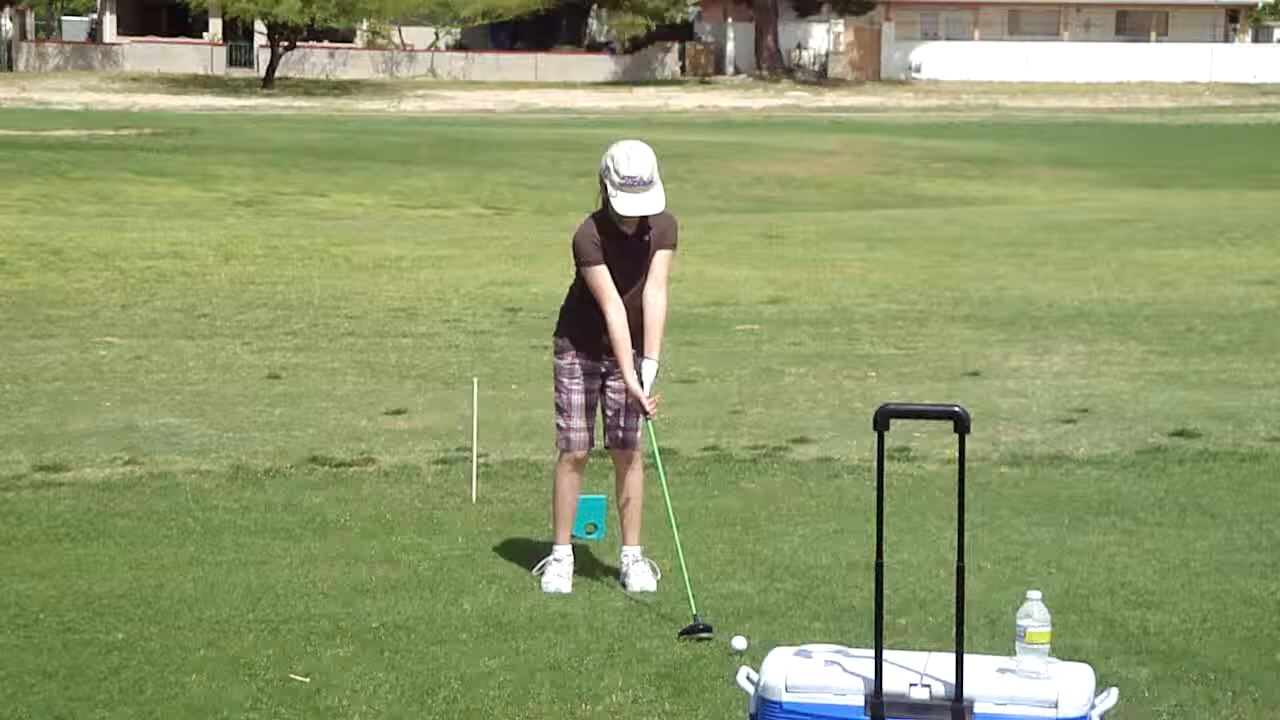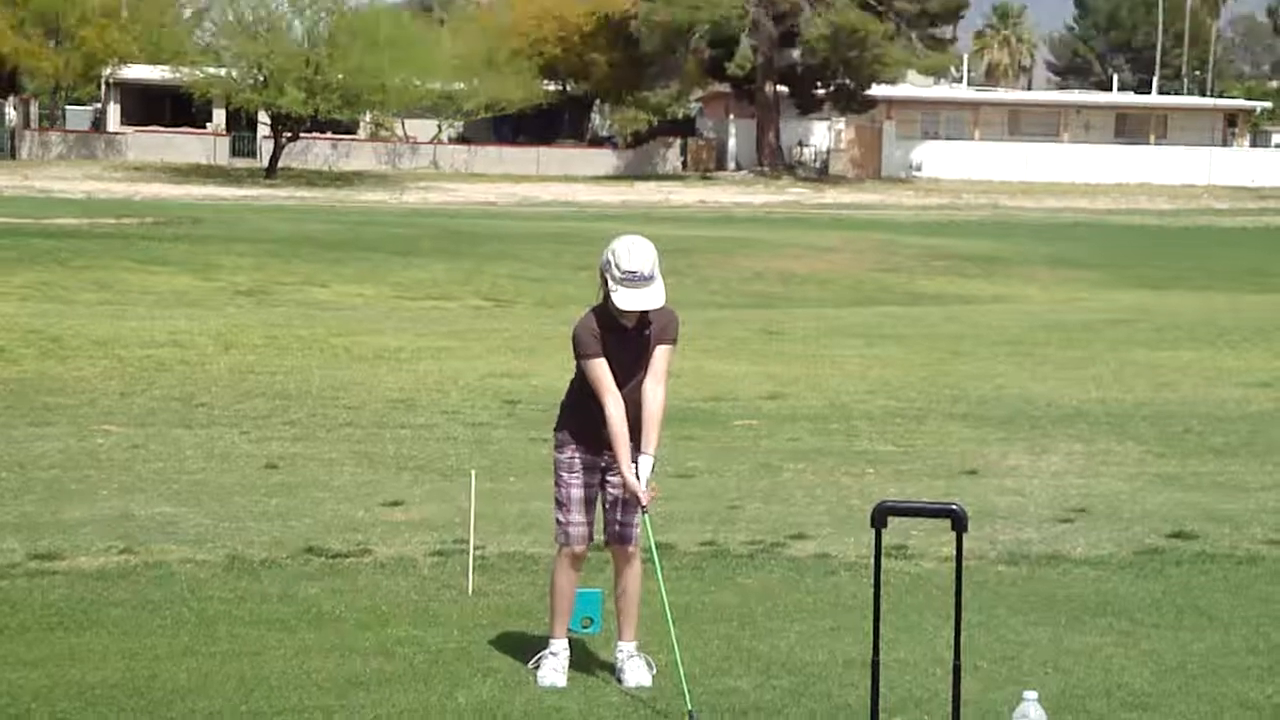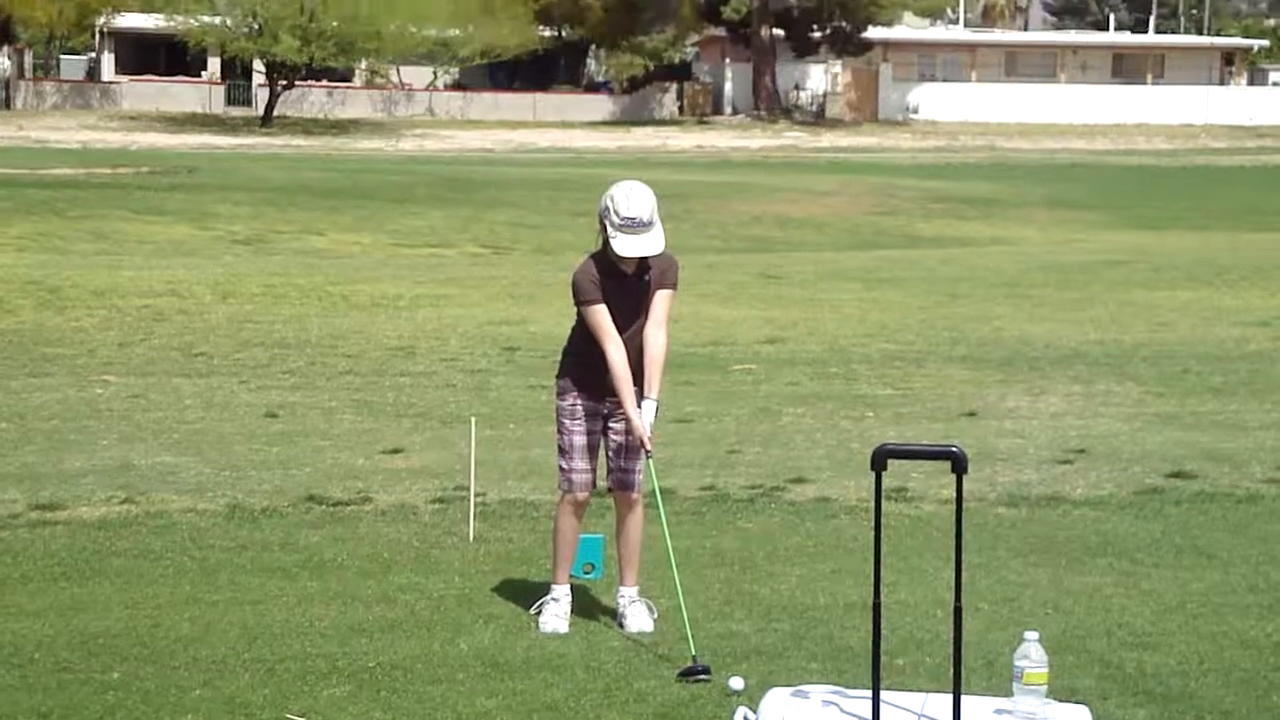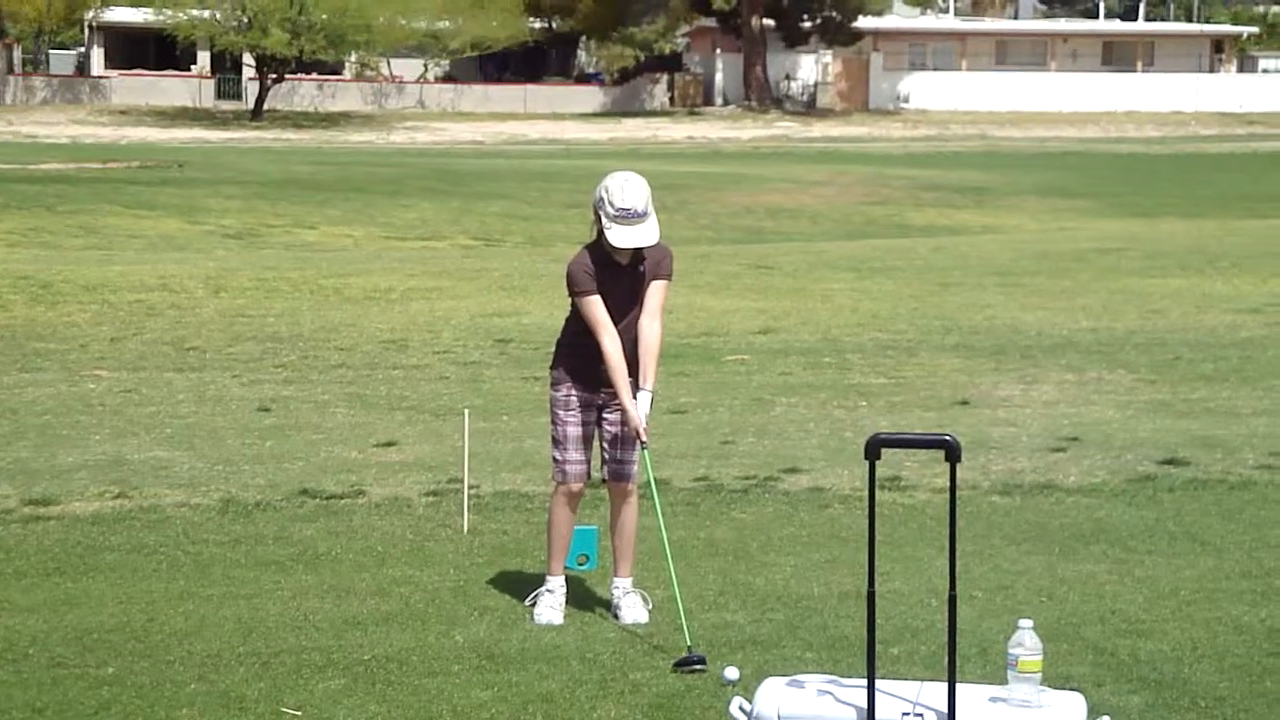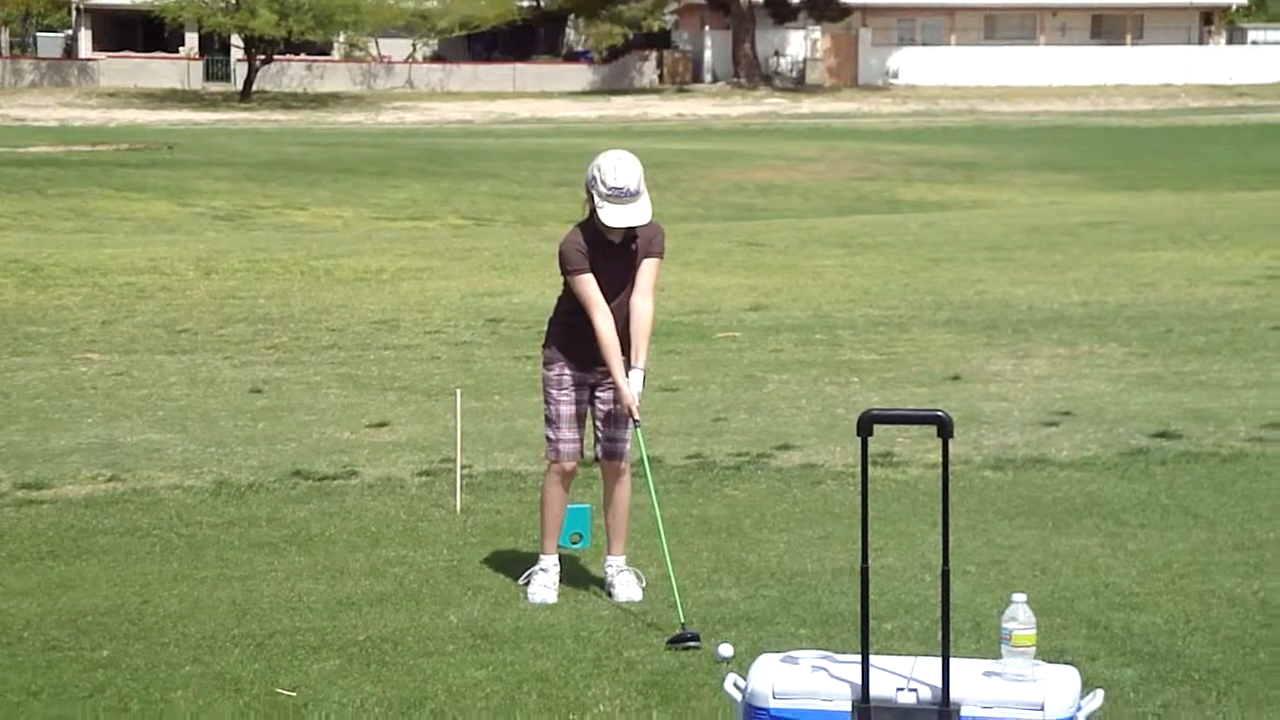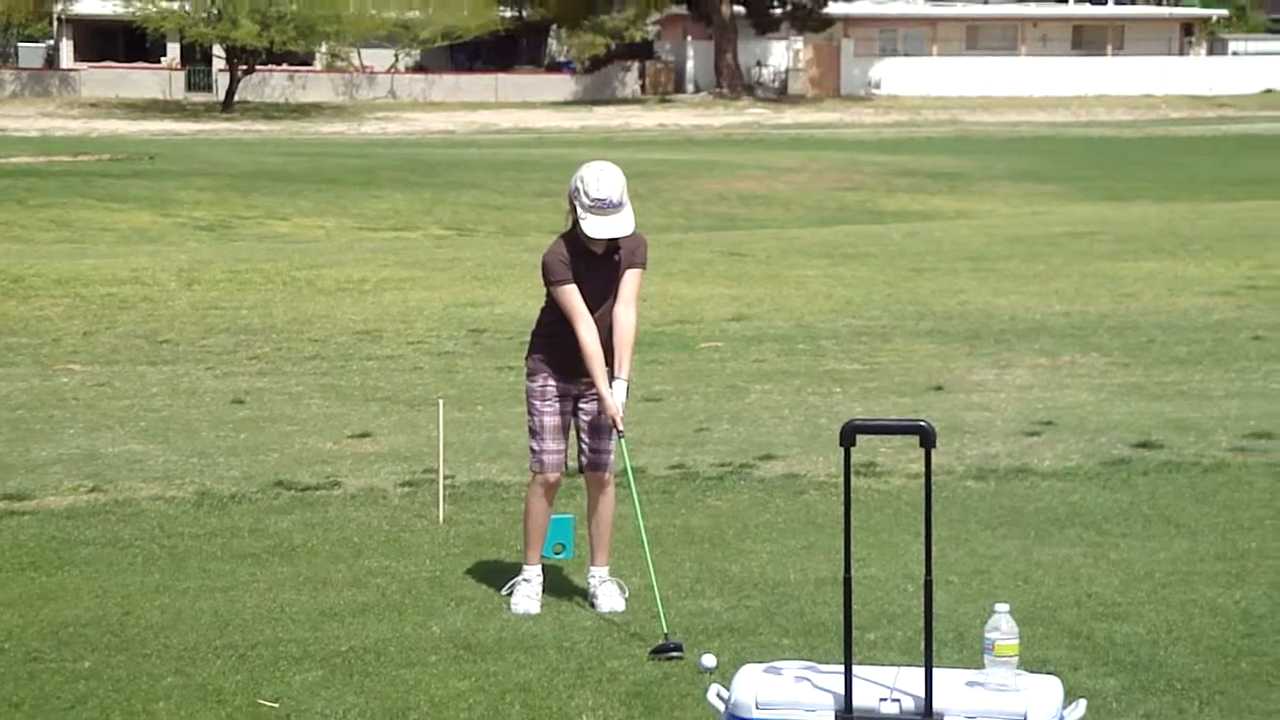
dt=0.2s
person 1, frame 1
left shoulder: (664, 227)
right shoulder: (588, 236)
left elbow: (654, 294)
right elbow: (612, 308)
left wrist: (649, 364)
right wrist: (628, 378)
left hip: (630, 349)
right hip: (579, 349)
left knee: (628, 452)
right knee: (574, 451)
left ankle: (632, 555)
right ankle: (561, 554)
person 1, frame 2
left shoulder: (664, 322)
right shoulder: (588, 330)
left elbow: (653, 389)
right elbow: (610, 401)
left wrist: (646, 458)
right wrist: (626, 471)
left hip: (630, 444)
right hip: (580, 443)
left knee: (626, 547)
right knee: (573, 546)
left ankle: (628, 651)
right ankle: (556, 648)
person 1, frame 3
left shoulder: (664, 267)
right shoulder: (588, 276)
left elbow: (655, 334)
right elbow: (612, 346)
left wrist: (649, 403)
right wrist: (632, 414)
left hip: (632, 390)
right hip: (582, 390)
left knee: (628, 494)
right knee: (576, 493)
left ankle: (629, 596)
right ankle: (559, 593)
person 1, frame 4
left shoulder: (659, 257)
right shoulder: (582, 267)
left elbow: (650, 324)
right elbow: (607, 338)
left wrist: (645, 394)
right wrist: (628, 406)
left hip: (627, 382)
right hip: (576, 381)
left knee: (623, 484)
right knee: (570, 484)
left ankle: (623, 587)
right ankle: (553, 585)
person 1, frame 5
left shoulder: (650, 235)
right shoulder: (574, 246)
left elbow: (641, 302)
right elbow: (600, 315)
left wrist: (637, 371)
right wrist: (621, 383)
left hip: (619, 360)
right hip: (568, 359)
left knee: (616, 463)
right knee: (563, 462)
left ankle: (617, 565)
right ankle: (547, 564)
person 1, frame 6
left shoulder: (633, 246)
right shoulder: (558, 257)
left elbow: (624, 313)
right elbow: (584, 326)
left wrist: (621, 382)
right wrist: (605, 394)
left hip: (602, 372)
right hip: (552, 371)
left knee: (600, 474)
right knee: (547, 474)
left ankle: (600, 575)
right ankle: (530, 574)
